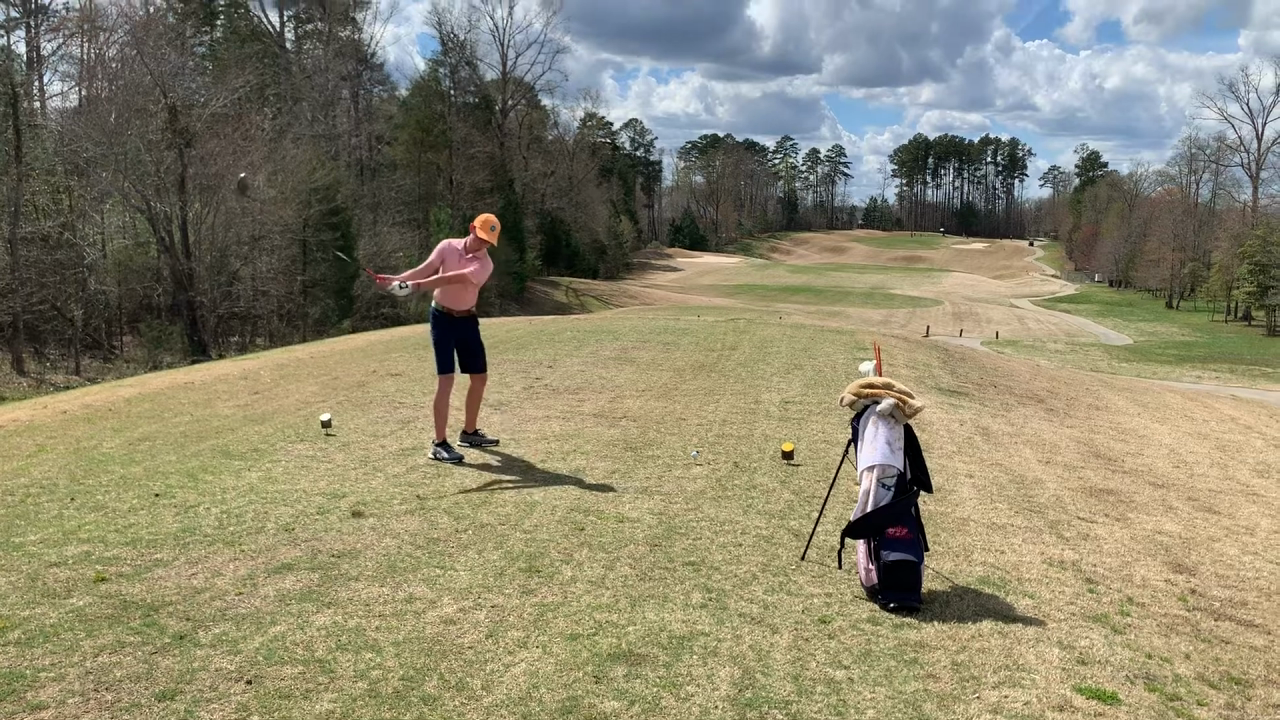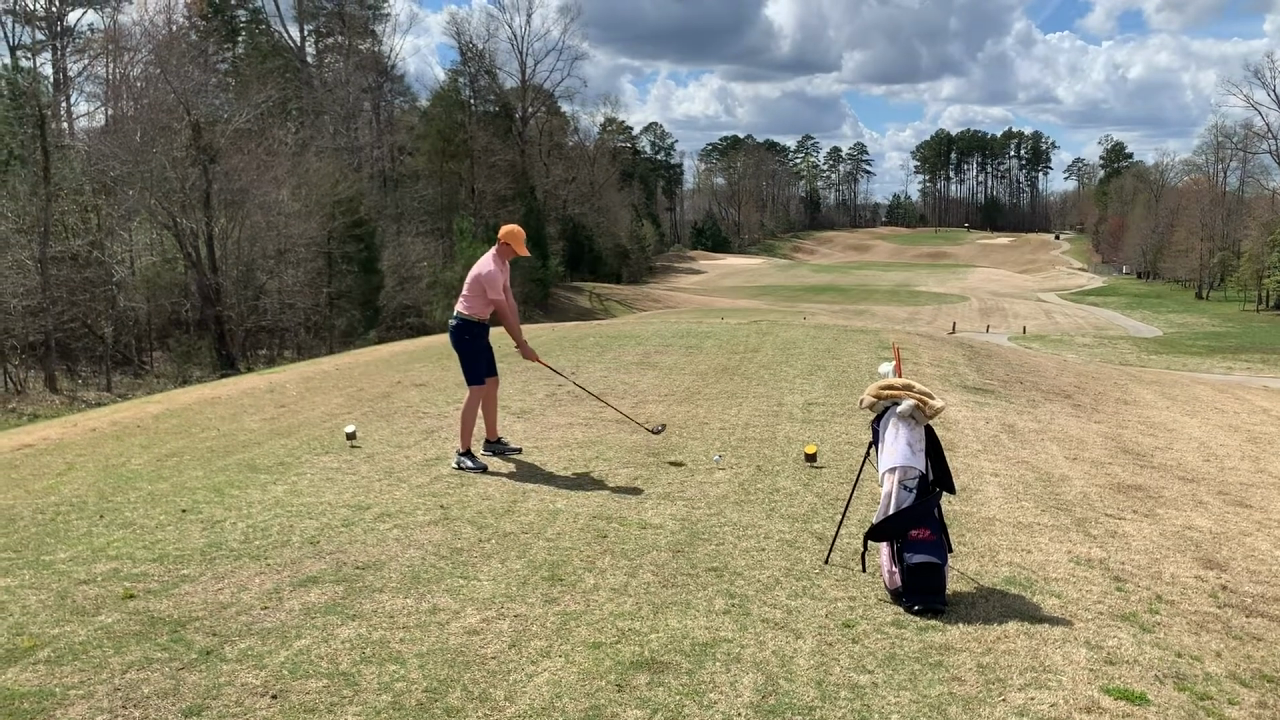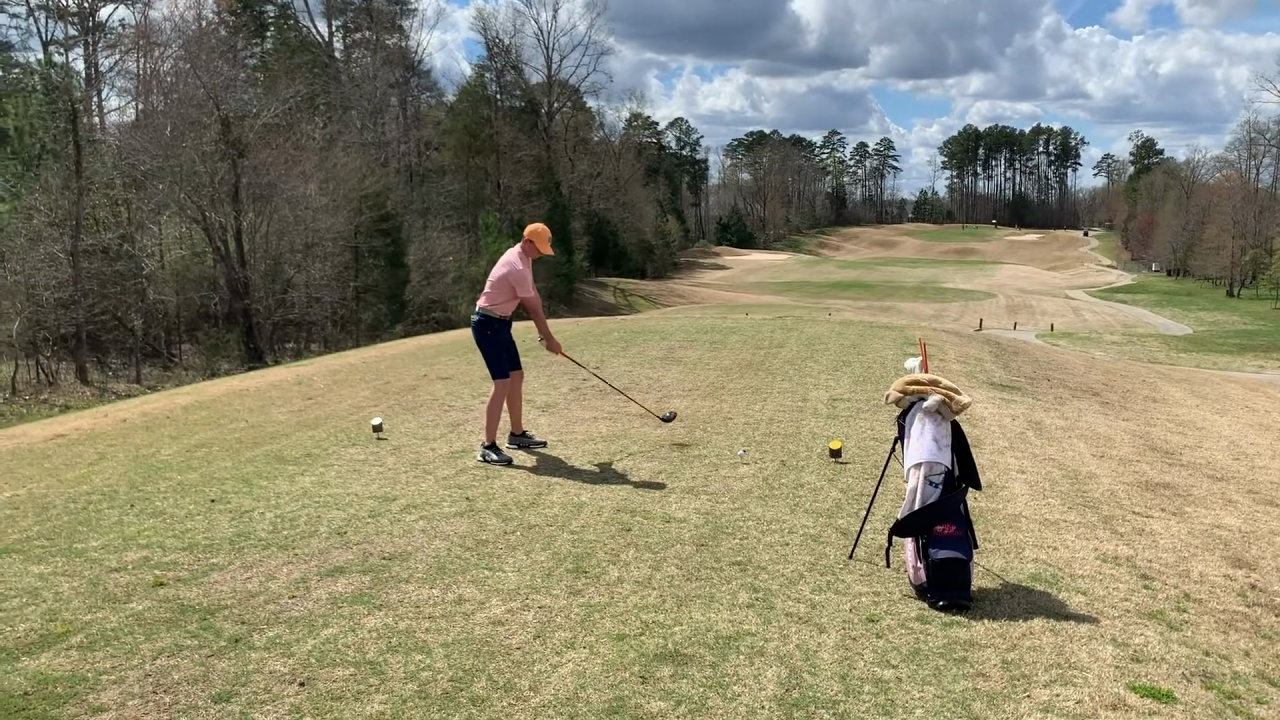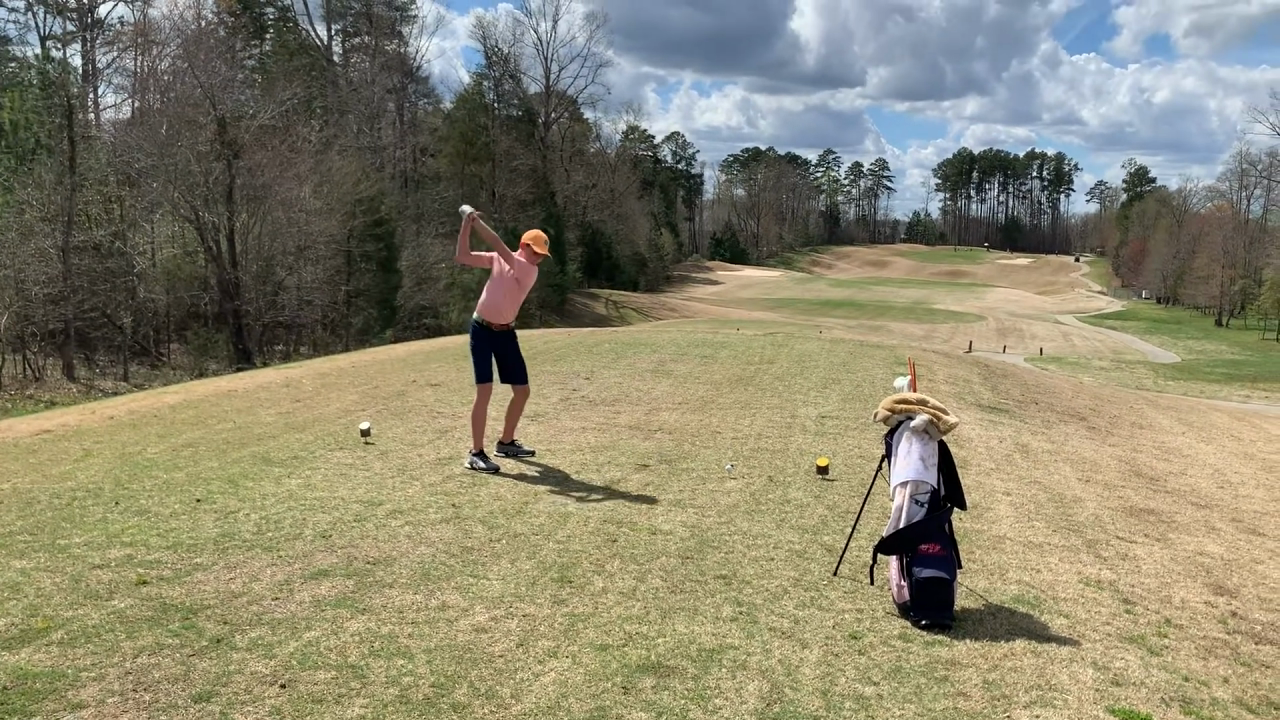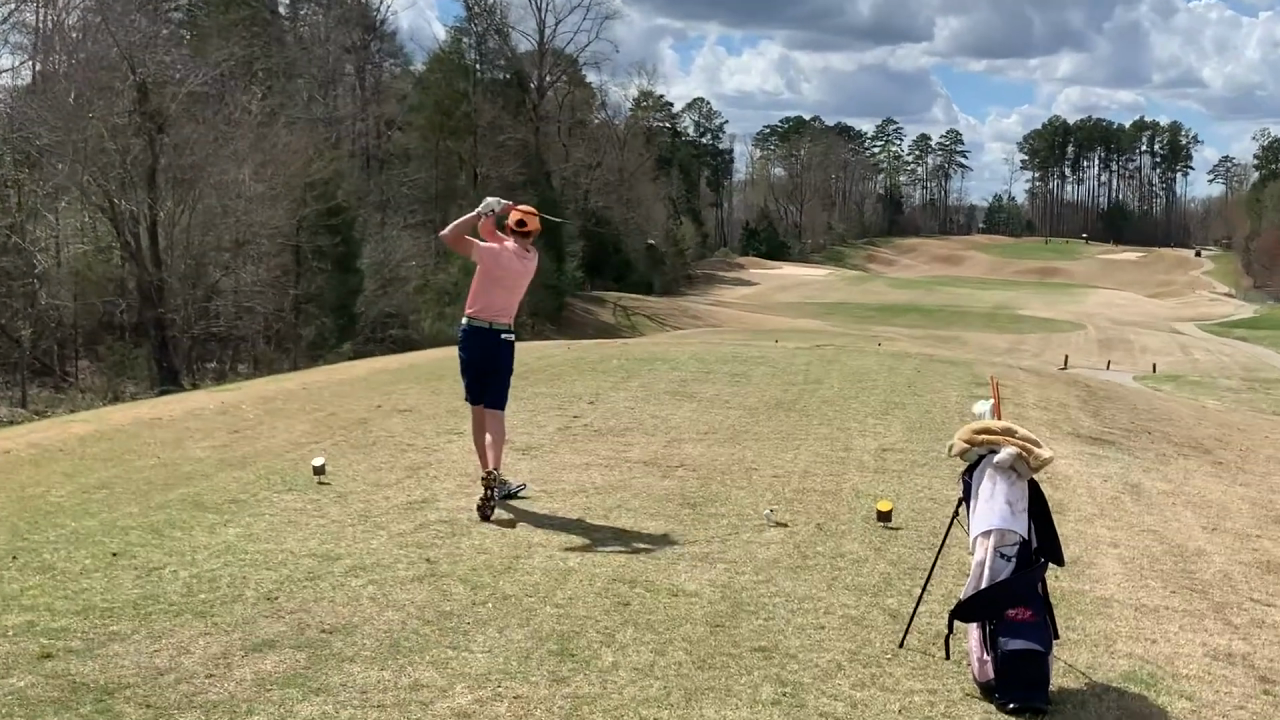
dt=1s
person 1, frame 1
left shoulder: (485, 264)
right shoulder: (447, 247)
left elbow: (450, 279)
right elbow: (423, 270)
left wrist: (411, 287)
right wrist: (395, 279)
left hip: (467, 321)
right hip: (442, 318)
left knee: (480, 378)
right knee: (446, 379)
left ankle: (469, 432)
right ankle: (439, 444)
person 1, frame 2
left shoulder: (502, 265)
right shoulder: (490, 270)
left elbow: (511, 304)
right elbow: (503, 314)
left wrist: (521, 339)
right wrist: (522, 345)
left hip: (478, 328)
right hip: (466, 329)
left knee: (492, 383)
right knee: (477, 389)
left ankle: (492, 440)
right ankle: (463, 453)
person 1, frame 3
left shoulder: (522, 258)
right shoulder: (517, 269)
left elbow: (534, 297)
right elbow: (533, 309)
left wrist: (543, 335)
right wrist: (550, 339)
left hip: (500, 324)
right hip: (487, 325)
left knee: (516, 377)
right knee: (502, 384)
left ankle: (516, 434)
right ankle: (488, 446)
person 1, frame 4
left shoulder: (529, 271)
right shoulder: (498, 258)
left elbow: (498, 245)
right elbow: (462, 257)
left wrist: (474, 220)
right wrist: (466, 224)
left hip: (505, 333)
right hip: (482, 330)
left knee: (522, 391)
right knee: (484, 390)
left ankle: (506, 442)
right ankle: (476, 453)
person 1, frame 5
left shoulder: (496, 253)
right shoulder: (531, 257)
left elbow: (447, 236)
right elbow: (488, 232)
left wrist: (482, 211)
right wrist: (490, 213)
left hip: (474, 334)
right hip: (502, 338)
left knee: (479, 411)
right knee: (494, 413)
right ankle: (493, 476)
